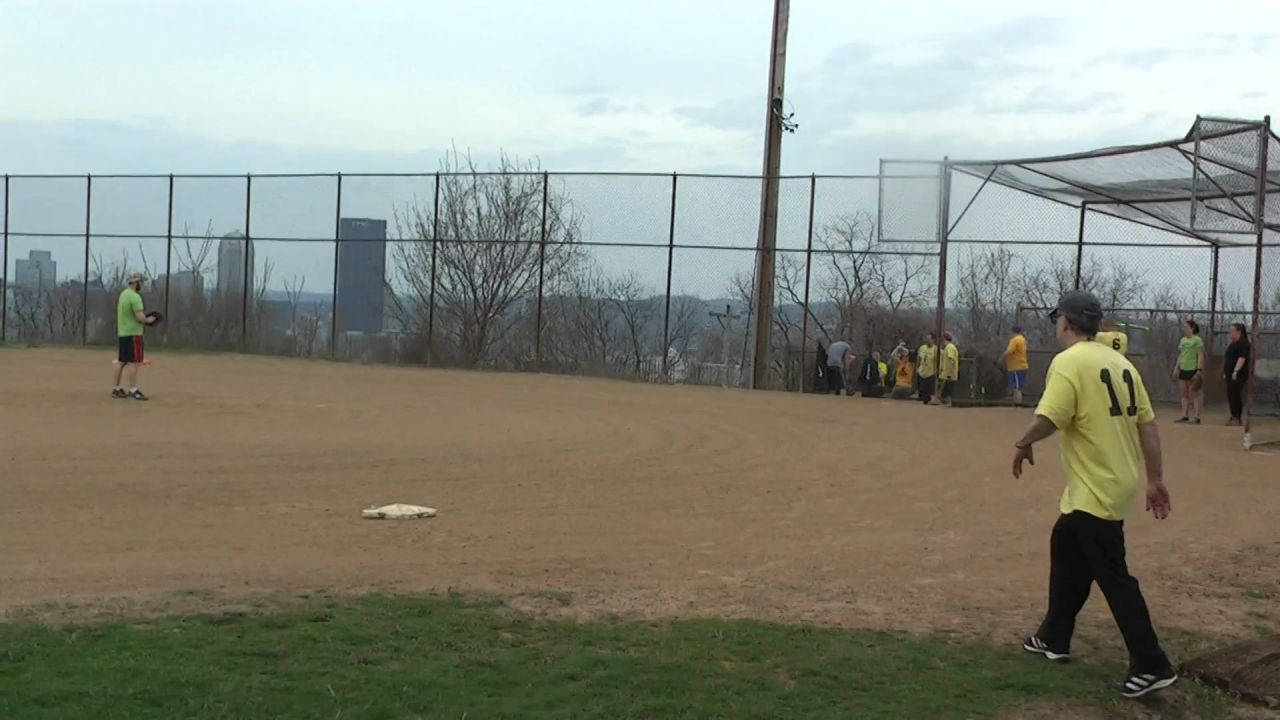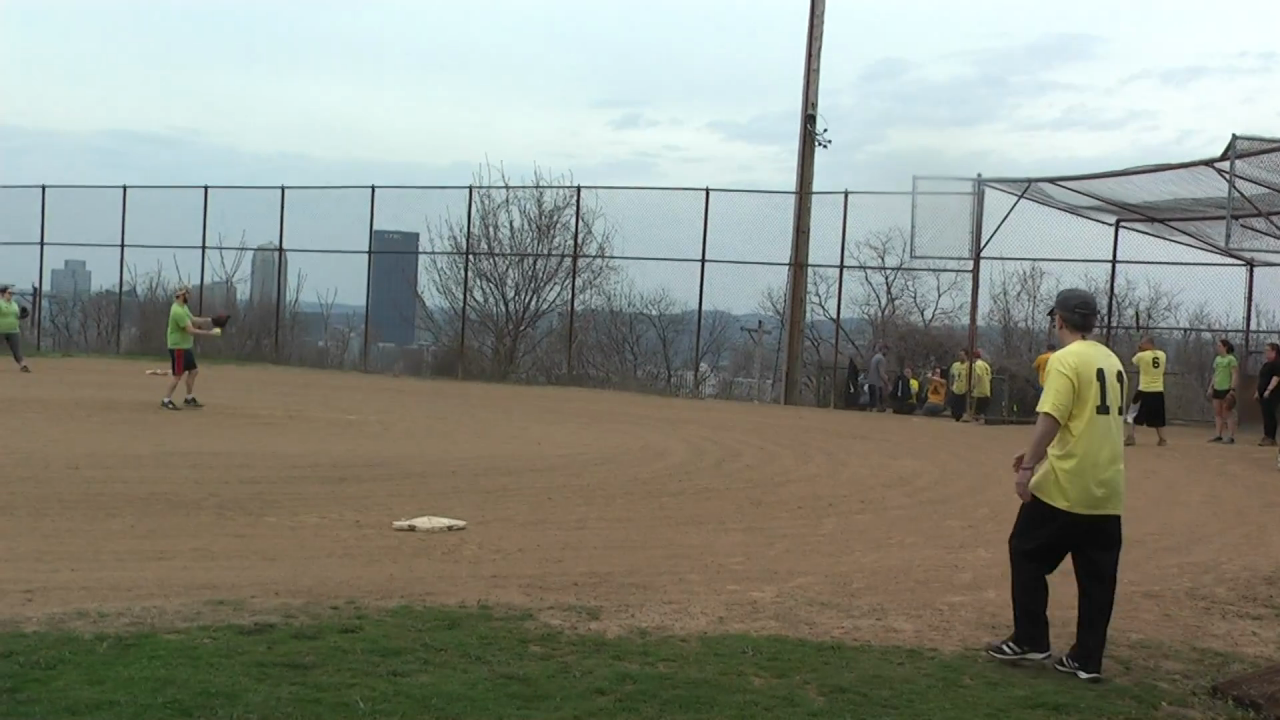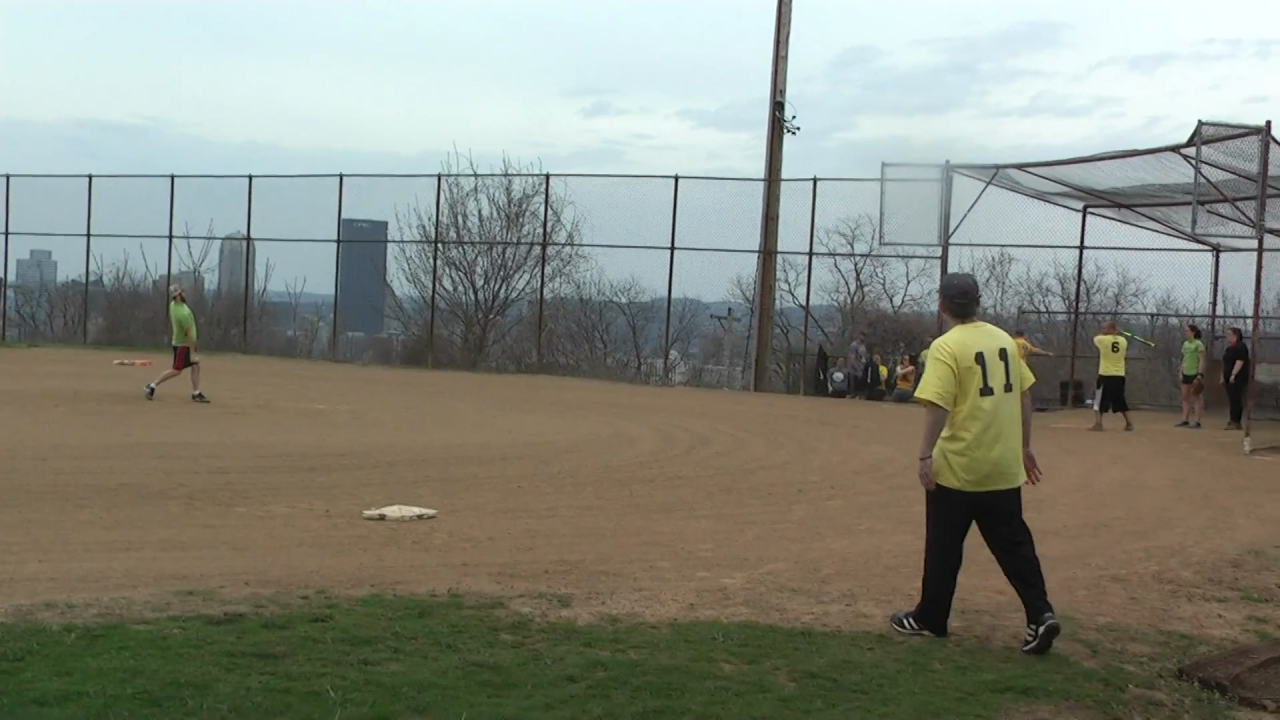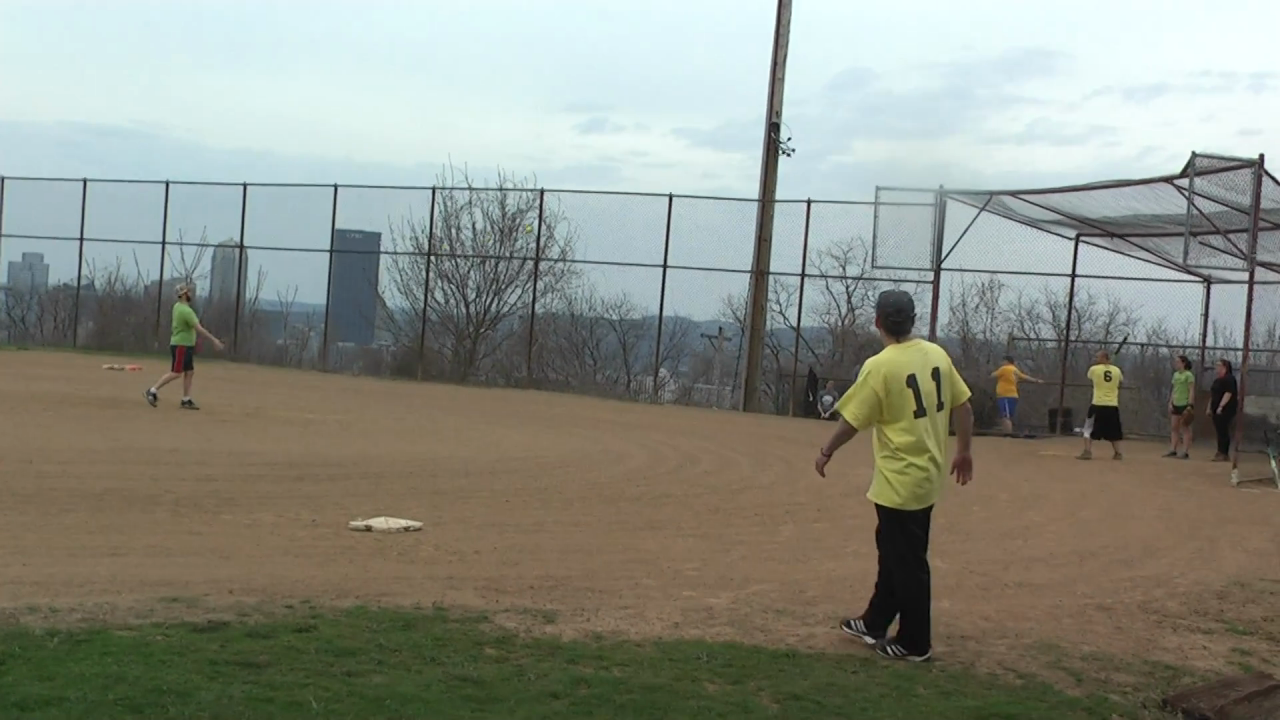
dt=0.5s
person 1, frame 1
left shoulder: (1068, 361)
right shoulder: (1121, 362)
left elbow: (1050, 418)
right elbow: (1146, 424)
left wrist: (1023, 444)
right wrist: (1155, 479)
left hip: (1094, 488)
right hip: (1119, 481)
left knee: (1112, 576)
right knee: (1067, 551)
left ankle: (1151, 664)
right ankle: (1053, 637)
person 1, frame 2
left shoulder: (1064, 359)
right shoulder: (1111, 360)
left elbow: (1053, 418)
left wrist: (1032, 466)
right wrist: (1038, 453)
left hip: (1066, 483)
right hip: (1108, 487)
left knee: (1027, 555)
right knee: (1099, 574)
left ankle: (1031, 640)
right ankle: (1087, 658)
person 1, frame 3
left shoulder: (946, 346)
right shoulder: (1003, 338)
left elbow: (937, 406)
right elbow: (1025, 394)
left wrist: (926, 456)
right wrist: (1024, 447)
left hip: (957, 465)
right hip: (1004, 466)
left knee: (943, 546)
right knee: (1013, 543)
left ankle: (930, 618)
right ankle: (1041, 614)
person 1, frame 4
left shoulder: (879, 366)
right shoulder: (937, 354)
left elbow: (853, 421)
right elbow: (961, 406)
left wrist: (826, 451)
right wrist: (963, 451)
left hip: (899, 480)
right hip: (929, 474)
left knee: (905, 561)
right knee: (894, 550)
left ankle: (914, 641)
right ankle: (875, 623)
